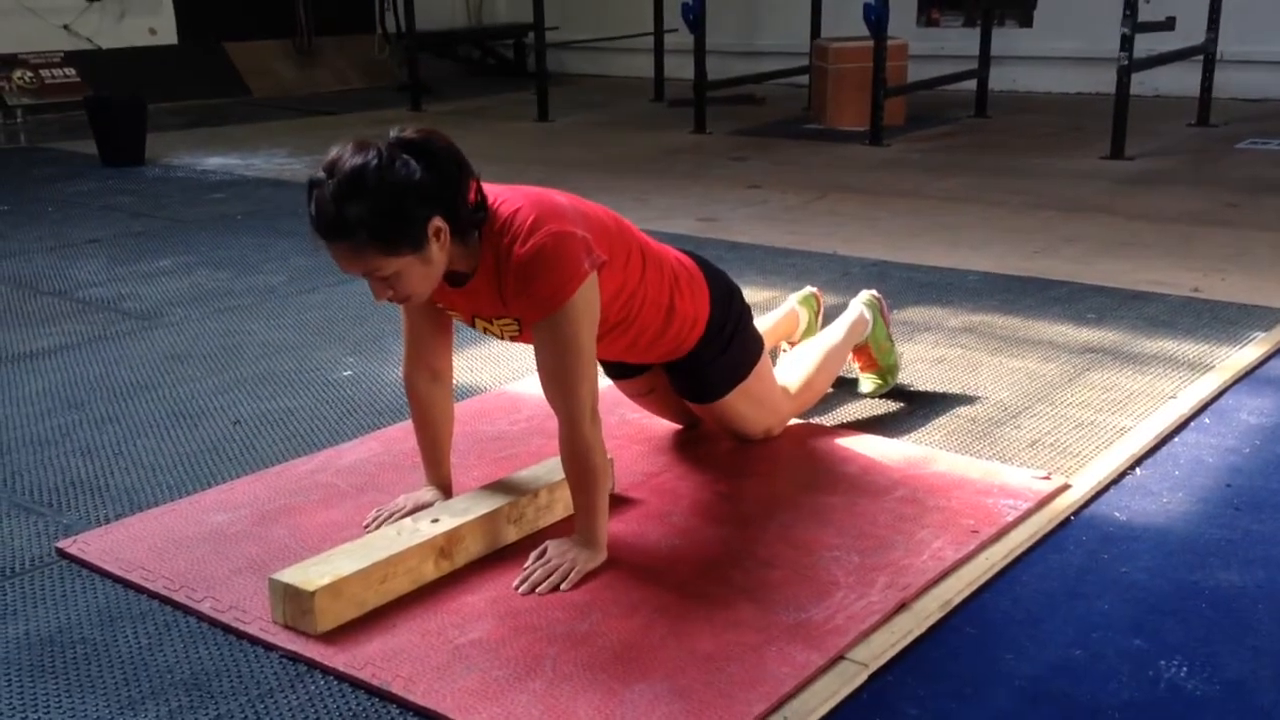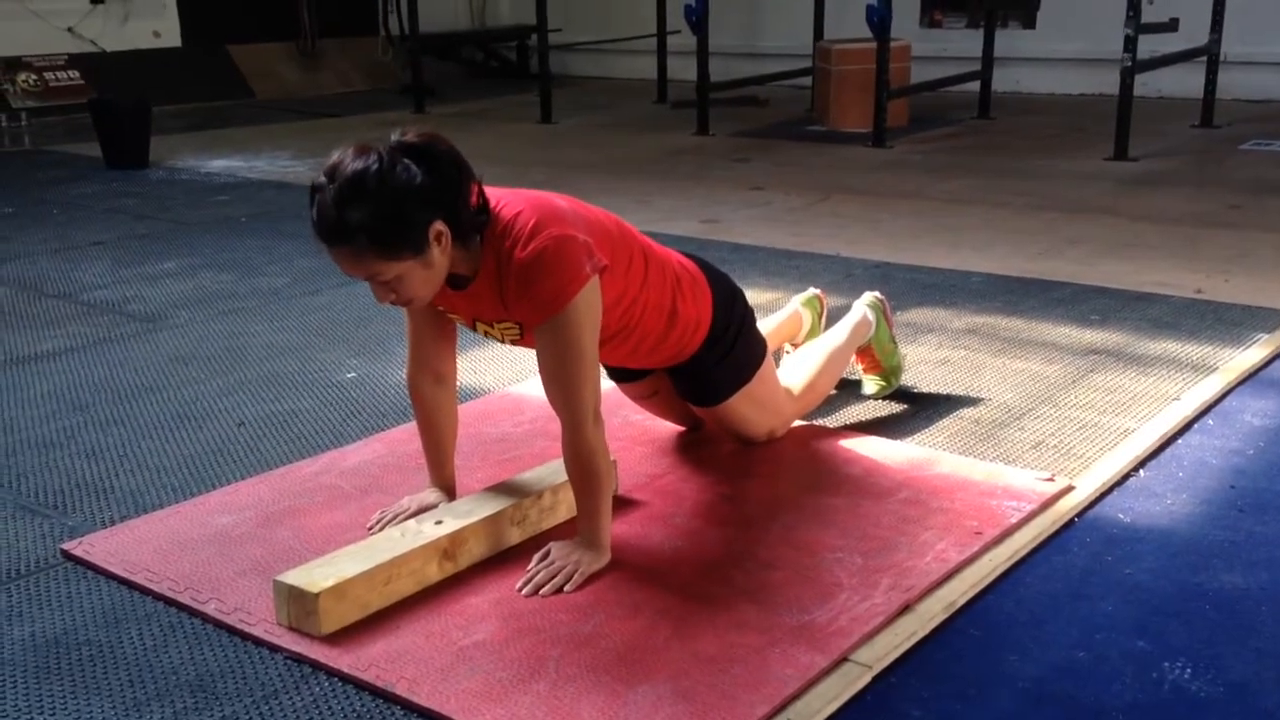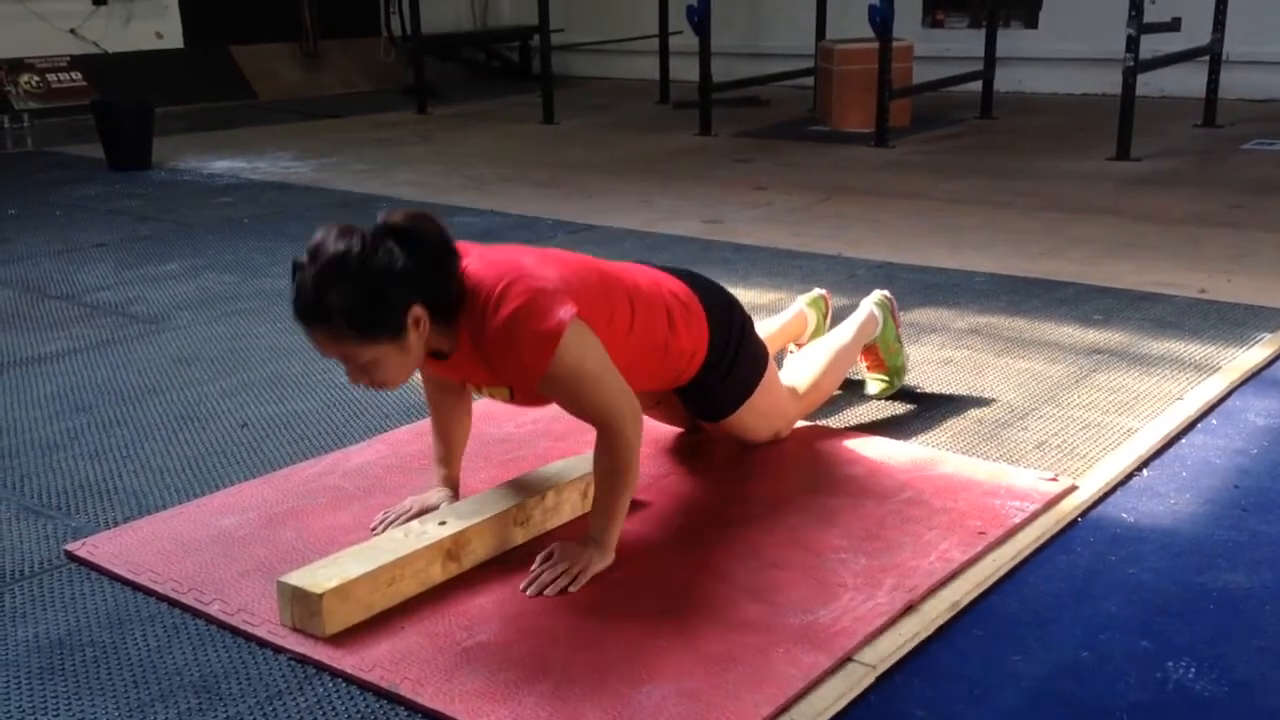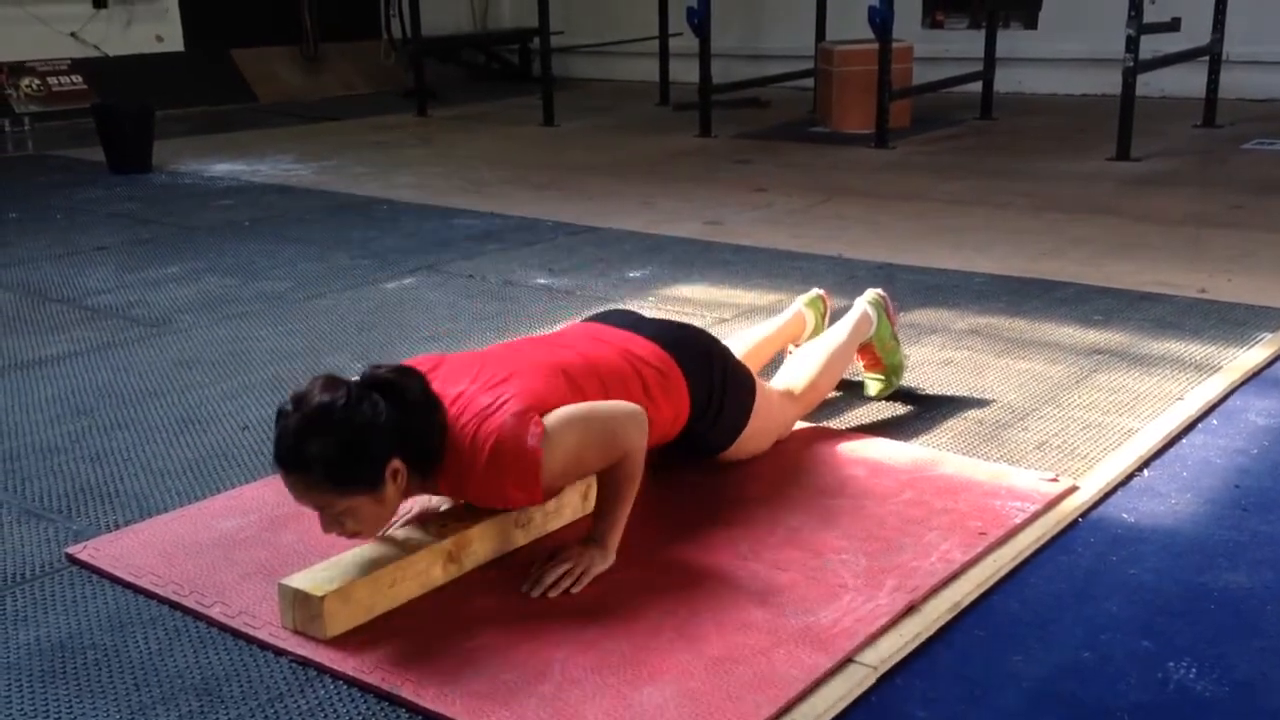
dt=0.5s
person 1, frame 1
left shoulder: (541, 251)
right shoulder: (425, 243)
left elbow: (577, 416)
right elbow: (426, 373)
left wrist: (589, 540)
right wrist: (437, 485)
left hip: (690, 312)
right hip: (625, 328)
left knee: (768, 417)
right knee: (693, 416)
left ankle: (861, 319)
right ankle: (796, 313)
person 1, frame 2
left shoulder: (542, 255)
right shoulder: (429, 248)
left elbow: (580, 418)
right elbow: (429, 376)
left wrist: (592, 542)
right wrist: (441, 487)
left hip: (694, 316)
right hip: (629, 329)
left knee: (771, 420)
right knee: (696, 420)
left ankle: (864, 321)
right ankle: (800, 315)
person 1, frame 3
left shoulder: (521, 322)
right shoulder: (424, 296)
left elbow: (620, 423)
right elbow: (449, 382)
left wrist: (600, 540)
right wrist: (445, 484)
left hip: (695, 330)
right hip: (634, 307)
left knee: (775, 418)
right knee: (700, 424)
left ankle: (868, 320)
right ankle: (805, 314)
person 1, frame 4
left shoulder: (498, 451)
right shoulder: (401, 404)
left elbow: (630, 425)
left wrist: (601, 545)
right wrist: (444, 489)
left hip: (675, 382)
right hip: (610, 343)
left knee: (781, 405)
left ankle: (863, 319)
right ankle: (802, 314)
